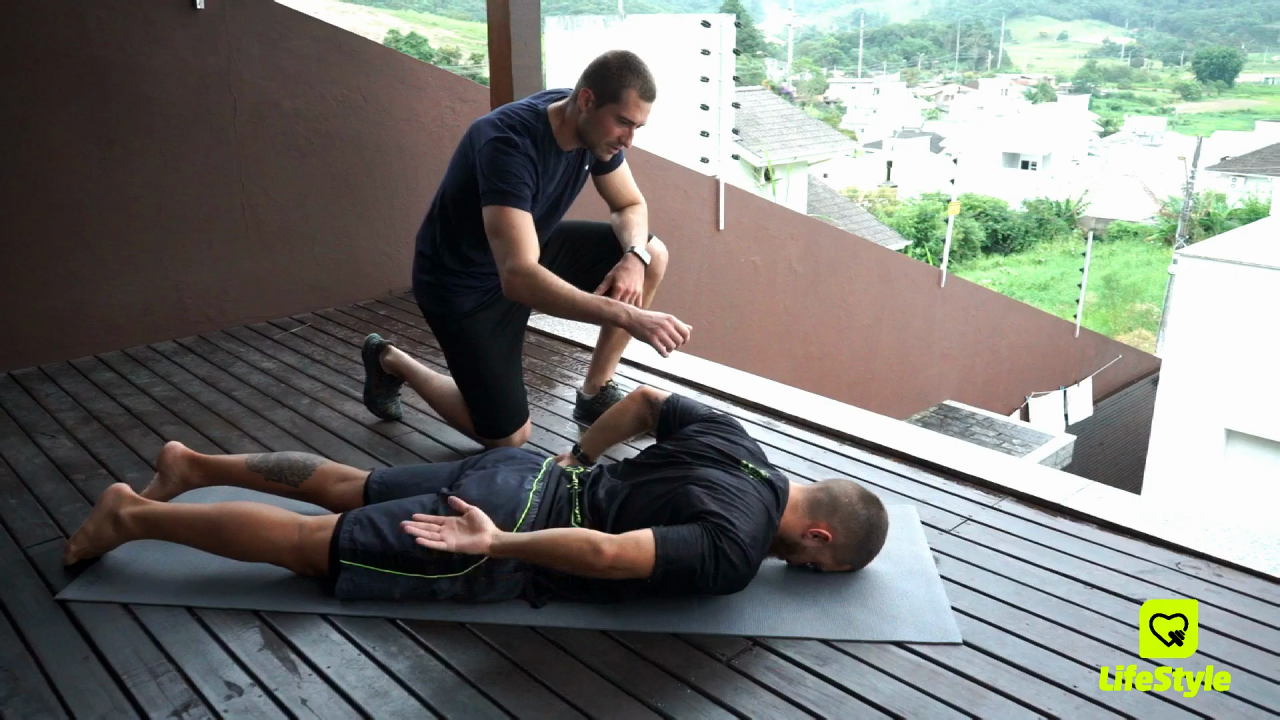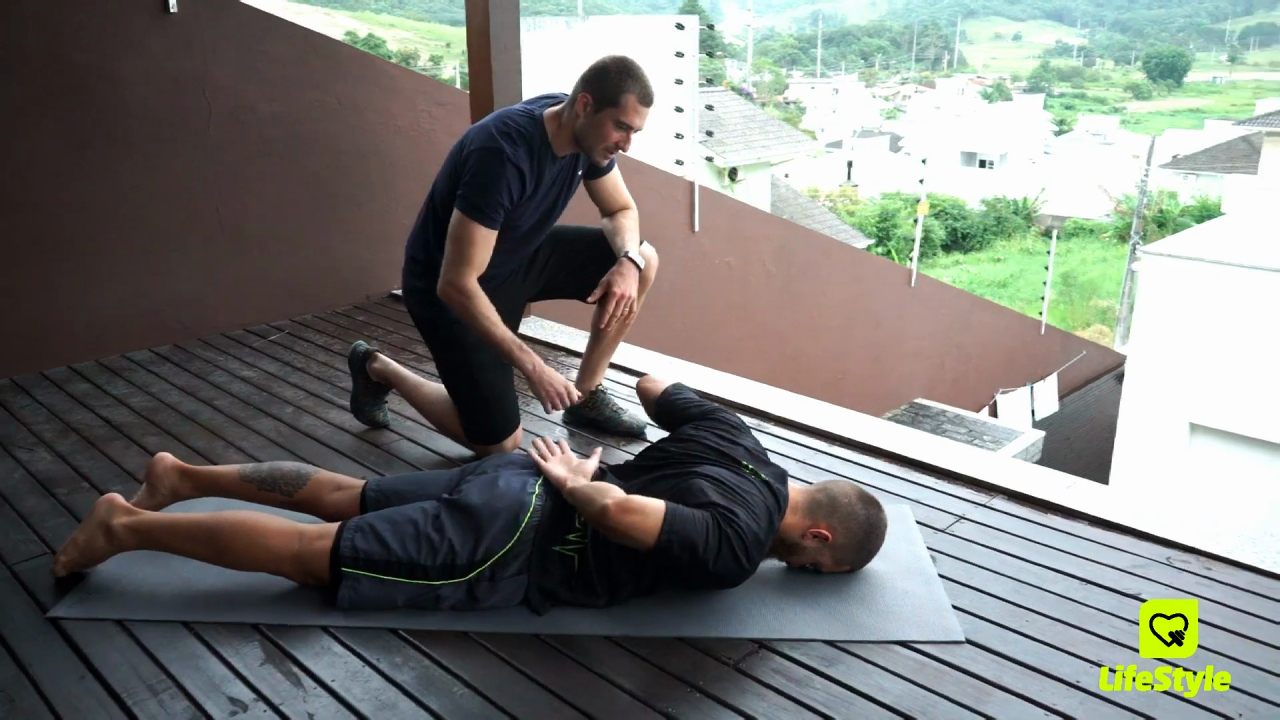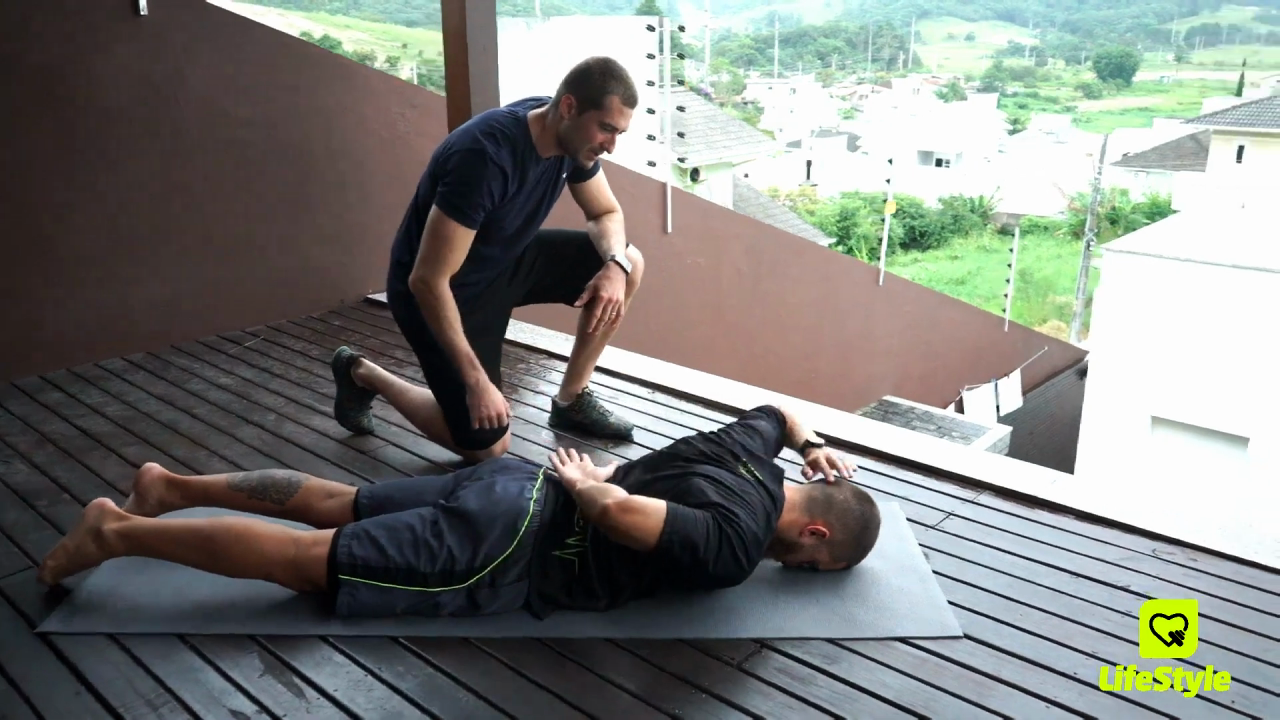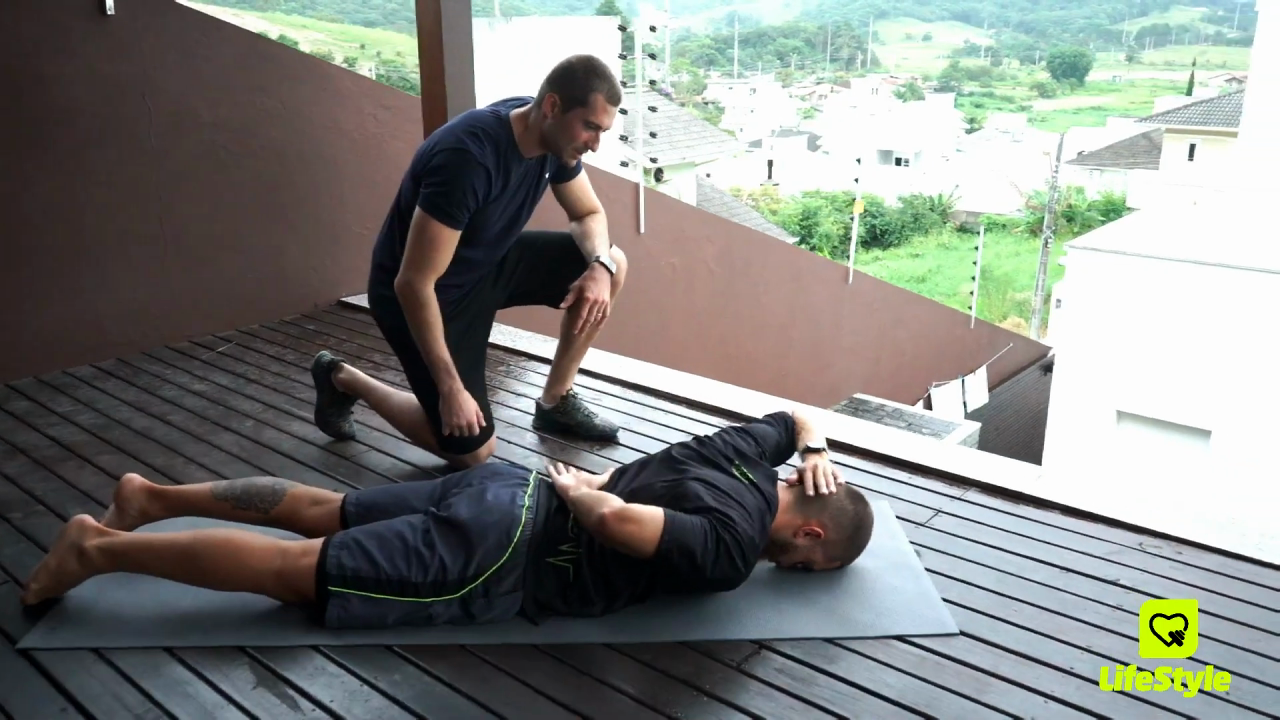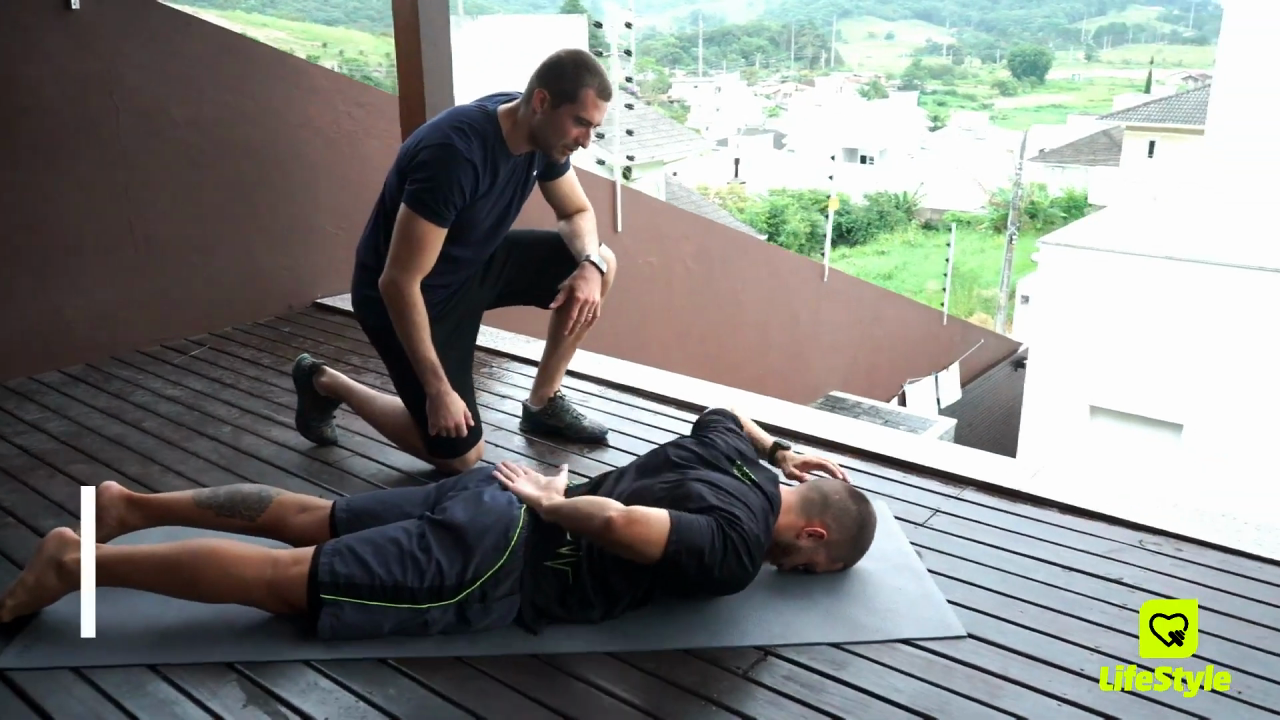
dt=0.4s
person 1, frame 1
left shoulder: (734, 442)
right shoulder: (735, 551)
left elbow: (646, 396)
right elbow: (605, 553)
right wrist: (496, 544)
left hip: (524, 480)
right hip: (498, 534)
left knee: (345, 486)
right knee: (314, 544)
left ankle: (194, 463)
right ankle: (137, 514)
person 1, frame 2
left shoulder: (732, 439)
right shoulder: (738, 545)
left elbow: (653, 386)
right elbow: (618, 513)
right wrist: (573, 484)
left hip: (514, 484)
right hip: (504, 547)
left knee: (341, 499)
right knee: (308, 554)
left ankle: (183, 476)
right ankle: (129, 524)
person 1, frame 3
left shoulder: (747, 454)
right shoulder: (737, 544)
left elbow: (771, 409)
right elbow: (617, 511)
left wrist: (813, 444)
right wrist: (583, 483)
left hip: (514, 490)
right hip: (504, 550)
left knee: (331, 502)
right knee: (304, 558)
left ankle: (170, 486)
right ankle: (119, 530)
person 1, frame 4
left shoulder: (745, 456)
right shoulder: (732, 547)
left elbow: (789, 414)
right elbow: (616, 522)
left wrist: (816, 452)
right wrist: (577, 492)
left hip: (504, 493)
right hip: (497, 558)
left knee: (321, 510)
right knee: (292, 571)
left ankle: (152, 495)
right ankle: (103, 546)
person 1, frame 5
left shoulder: (730, 453)
right shoulder: (739, 547)
left elbow: (723, 411)
right elbow: (617, 522)
left wrist: (784, 450)
right wrist: (550, 503)
left hip: (493, 505)
right hip: (494, 565)
left knee: (305, 521)
right knee: (282, 580)
left ankle: (130, 504)
right ankle: (81, 561)
person 2, frame 1
left shoulder: (597, 127)
right shoulder: (508, 145)
left elbow: (631, 206)
right elbow: (519, 278)
left wrist: (634, 257)
right wrist: (628, 317)
right hip: (462, 281)
left knee: (652, 256)
right knee: (509, 437)
left ankle: (596, 392)
right ankle: (392, 363)
person 2, frame 2
left shoulder: (588, 132)
right shoulder: (502, 154)
left elbow: (622, 210)
right elbow: (455, 284)
left wrist: (628, 261)
right wrist: (533, 367)
left hip: (521, 255)
right hip: (456, 289)
left knee: (642, 262)
right knee: (500, 442)
left ankle: (586, 397)
right ankle: (378, 370)
person 2, frame 3
left shoulder: (573, 136)
right shoulder: (485, 156)
left elbow: (607, 213)
right elbow: (427, 281)
left wrist: (614, 264)
right wrist: (476, 381)
left hip: (506, 260)
right hip: (445, 291)
left knee: (628, 265)
right knee: (487, 446)
left ankle: (571, 400)
right ankle: (363, 375)
person 2, frame 4
left shoulder: (554, 135)
right shoulder: (468, 157)
left elbow: (589, 214)
right elbow: (413, 284)
left wrist: (599, 266)
right wrist: (451, 389)
left hip: (487, 262)
right hip: (427, 293)
left knee: (611, 264)
right knee: (472, 450)
left ankle: (555, 402)
right ankle: (343, 380)
person 2, frame 5
left shoulder: (544, 133)
right shoulder: (455, 153)
left elbow: (578, 212)
right elbow: (398, 282)
left wrist: (588, 264)
right wrist: (438, 390)
left hip: (474, 262)
right hip: (410, 294)
left knee: (600, 264)
right knee: (461, 455)
left ankle: (543, 404)
right ankle: (326, 384)
